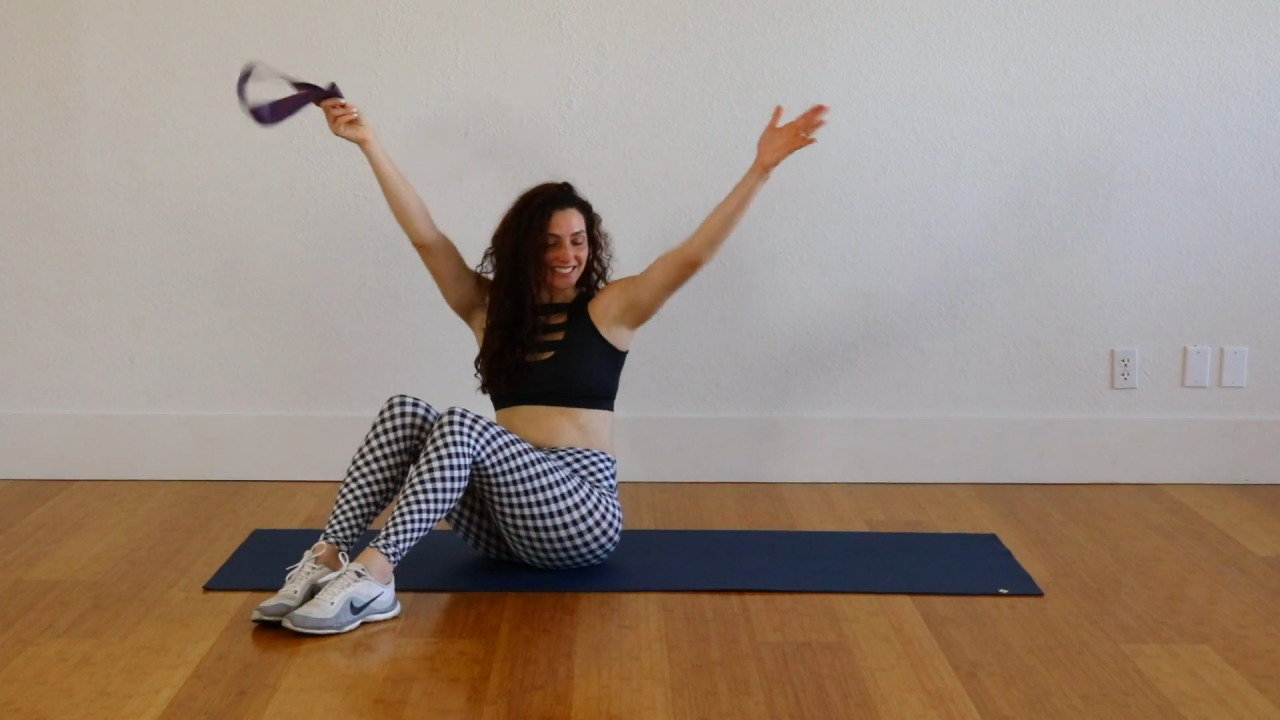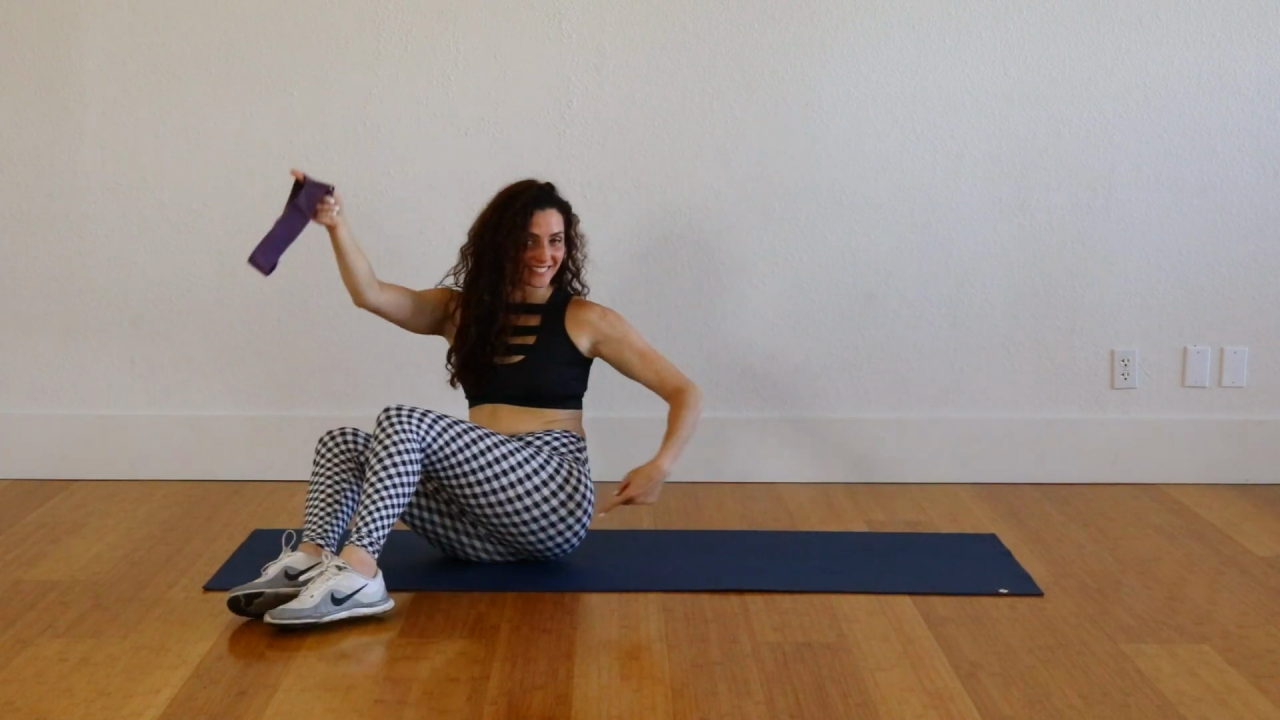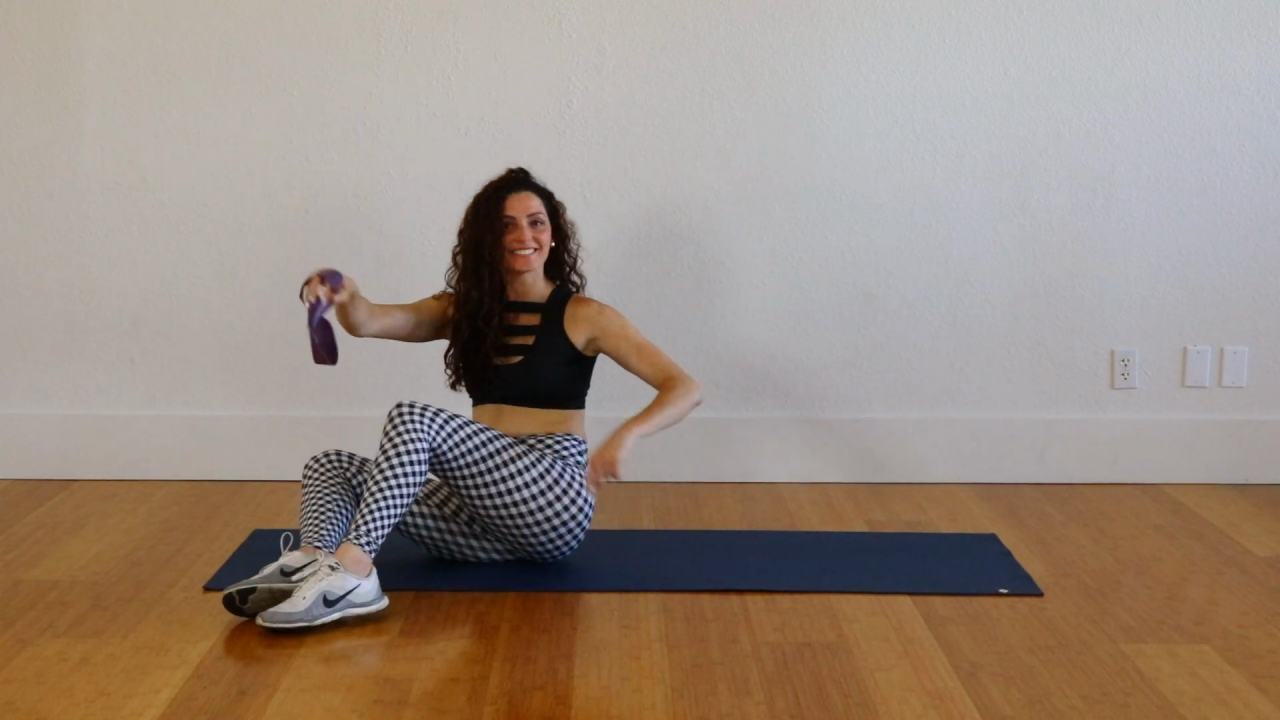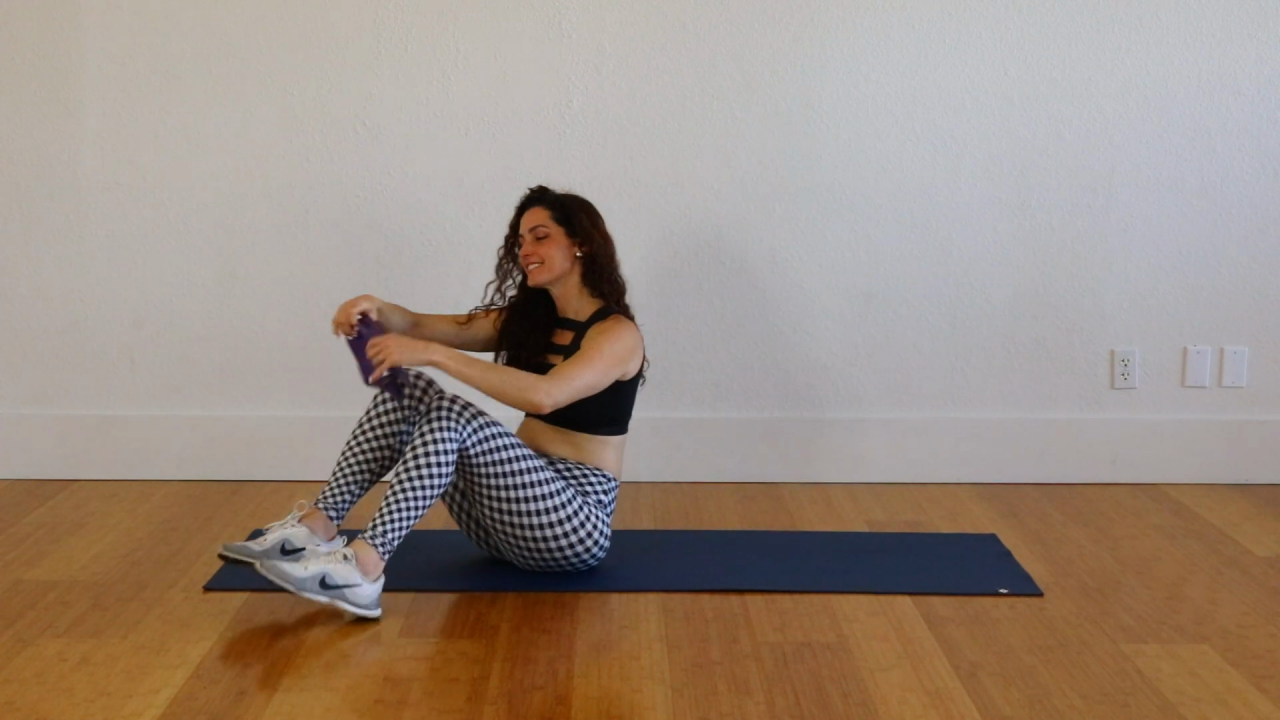
dt=0.5s
person 1, frame 1
left shoulder: (609, 309)
right shoulder: (489, 306)
left elbow: (692, 254)
right elbow: (426, 237)
left wrist: (760, 168)
right wrist: (368, 143)
left hip: (581, 518)
right hip: (501, 519)
left knee: (459, 427)
right knee: (404, 412)
left ankle: (373, 574)
right ankle: (326, 560)
person 1, frame 2
left shoulder: (587, 320)
right shoulder: (460, 309)
left elbow: (686, 393)
right elbow: (370, 294)
left wrist: (660, 466)
right wrist: (336, 227)
left hip: (552, 507)
right hip: (486, 520)
left knee: (402, 423)
right knee: (340, 444)
left ankle: (356, 570)
right ankle: (310, 561)
person 1, frame 3
left shoulder: (585, 316)
right shoulder: (461, 309)
left elbow: (685, 389)
right elbow: (366, 323)
left wrist: (628, 435)
right wrist: (342, 295)
left hip: (554, 505)
right hip: (488, 512)
left knee: (414, 419)
right knee: (329, 465)
left ankle: (353, 569)
right ankle: (312, 562)
person 1, frame 4
left shoulder: (616, 335)
right shoulder: (525, 320)
left elbow: (543, 395)
right elbow: (418, 326)
left wrist: (433, 354)
right wrist: (373, 308)
left hip: (572, 527)
right hip: (510, 509)
left knee: (452, 413)
right knee: (408, 394)
left ankle: (362, 567)
right ankle: (317, 524)
